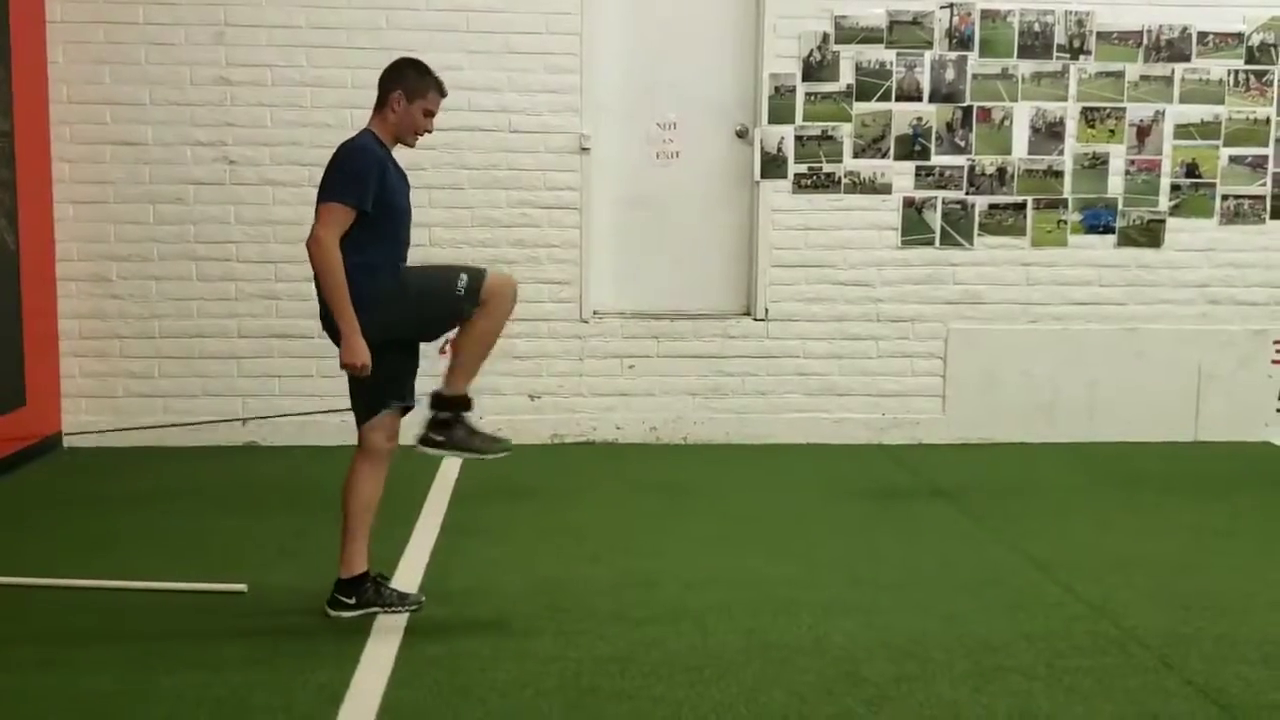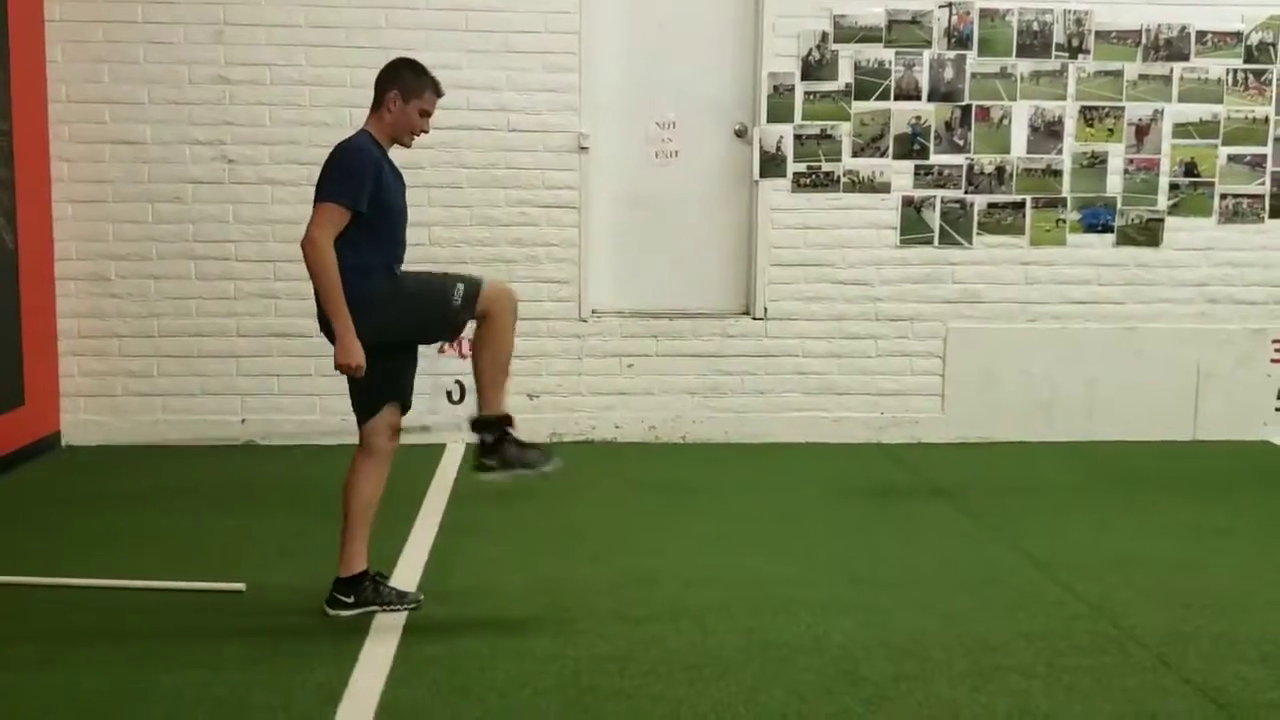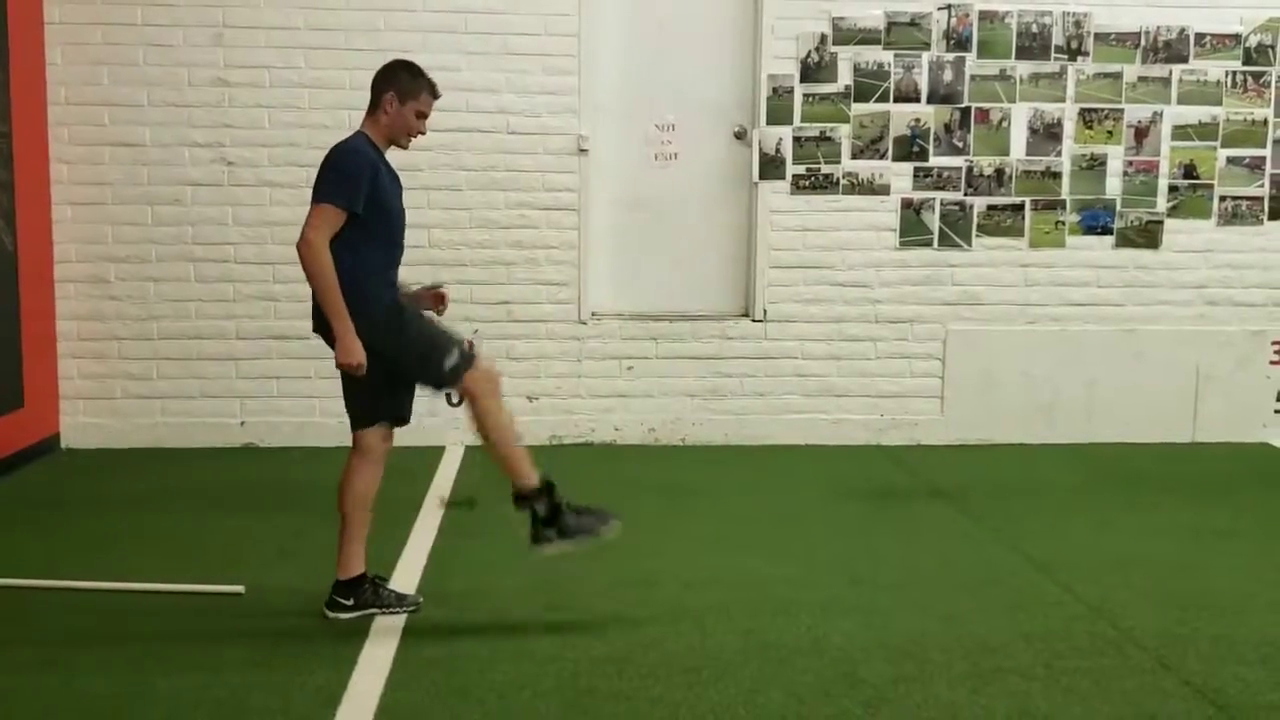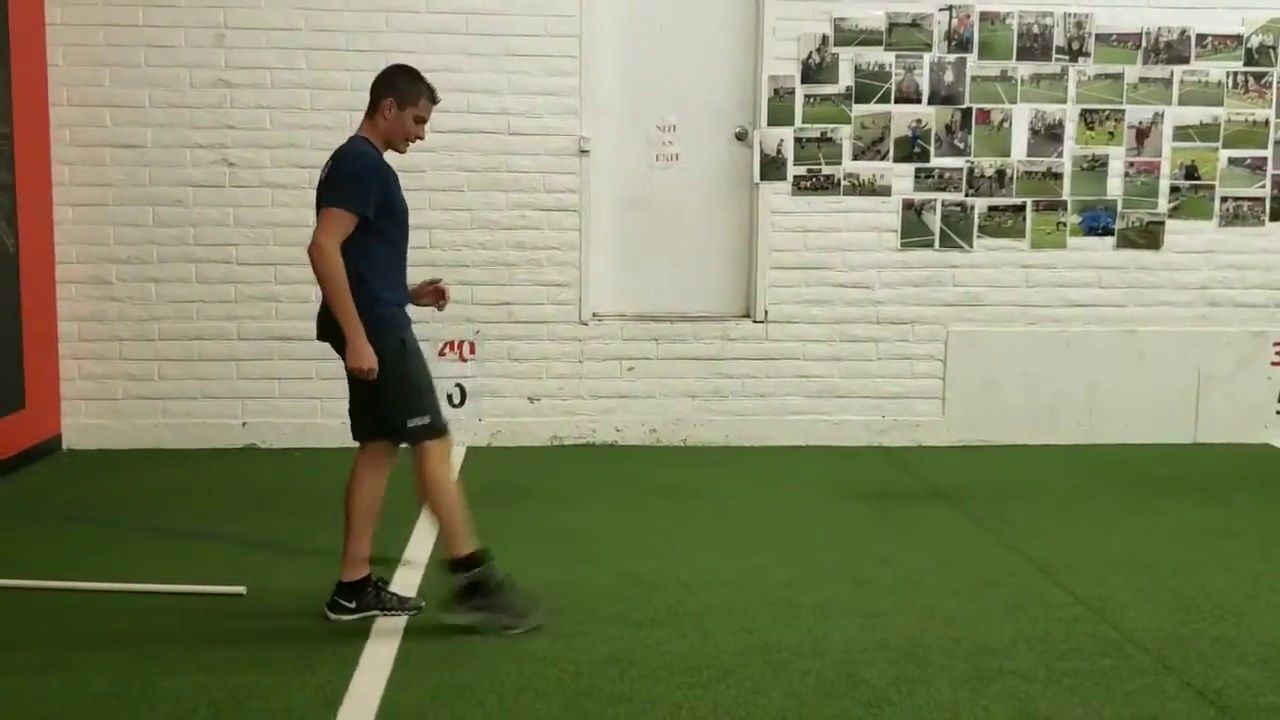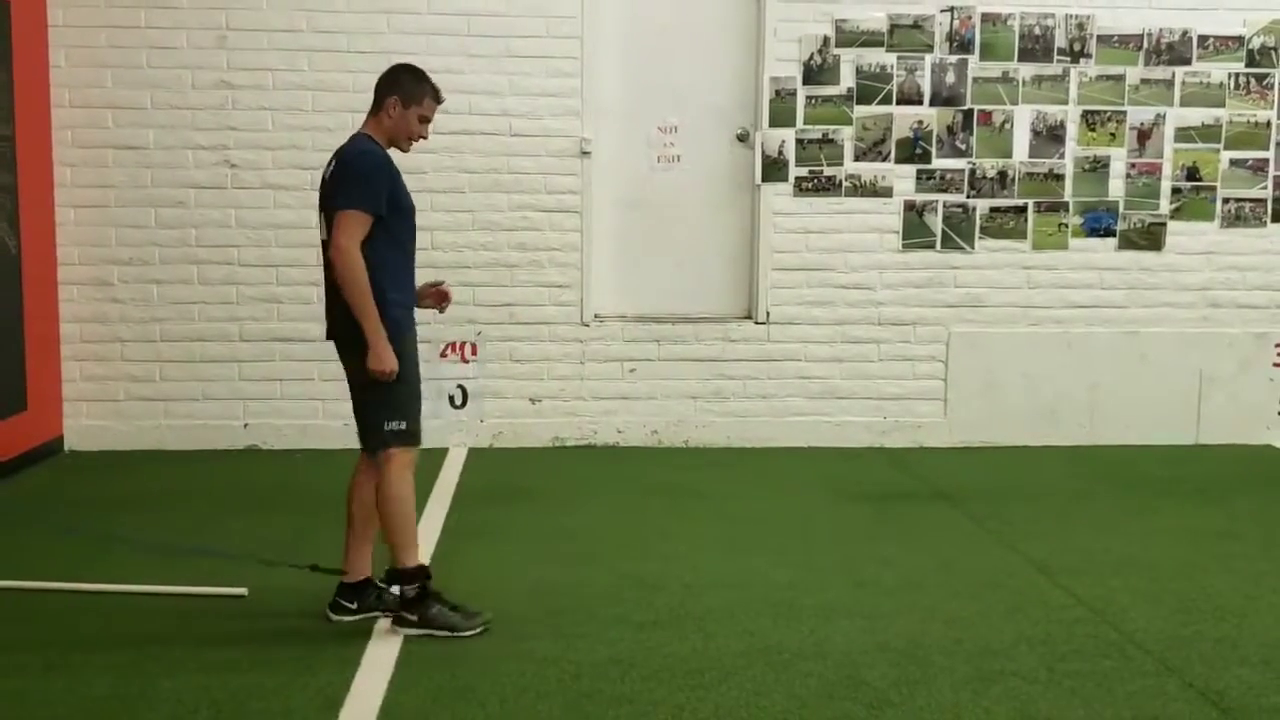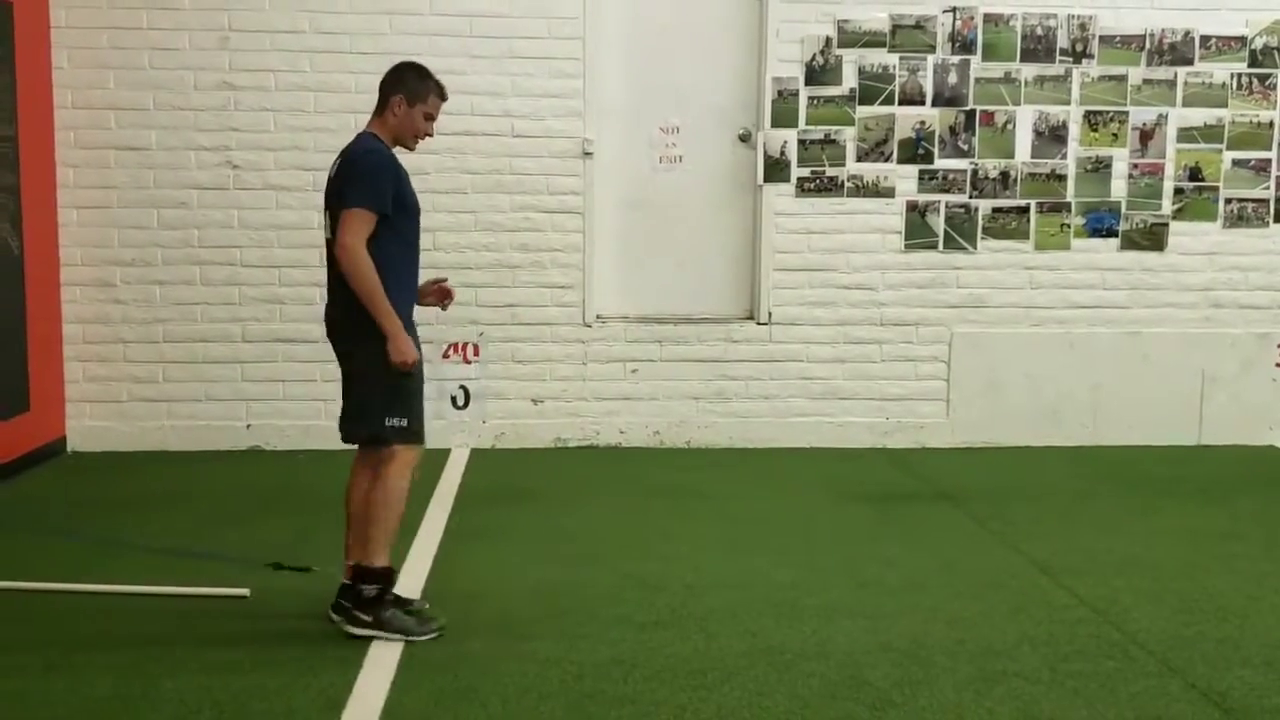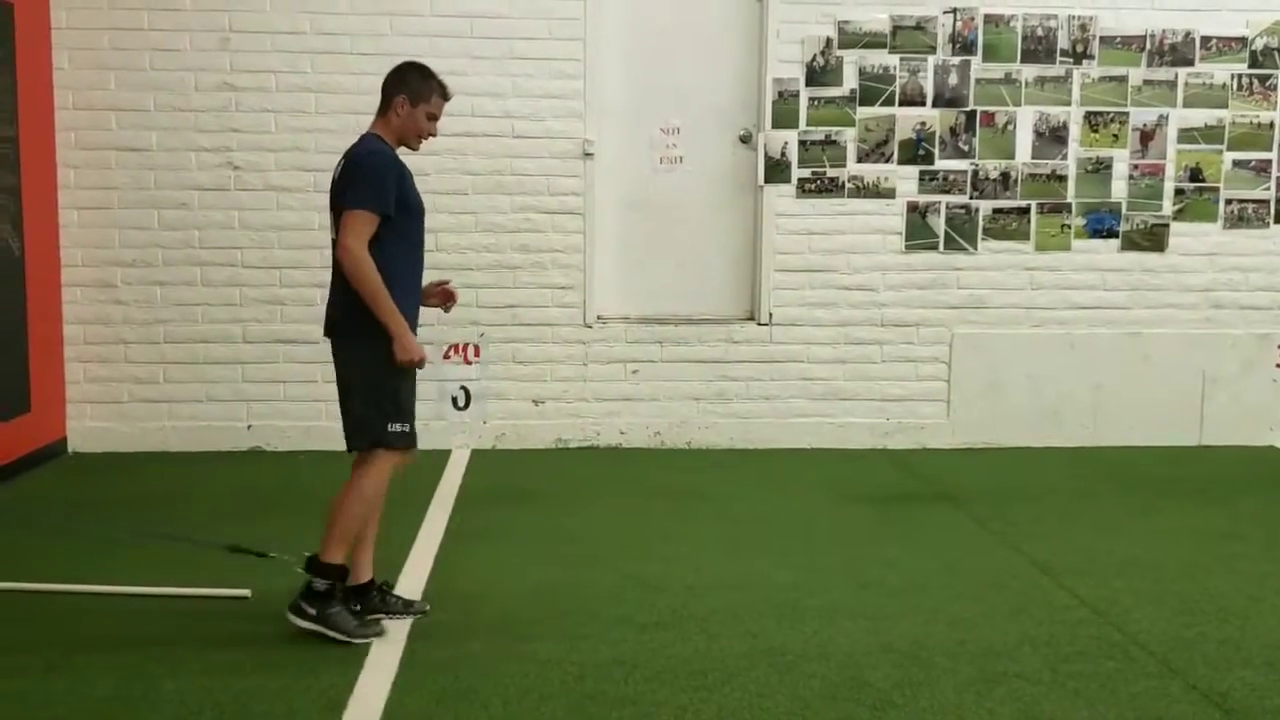
dt=0.1s
person 1, frame 1
left shoulder: (382, 162)
right shoulder: (360, 156)
right elbow: (323, 241)
left wrist: (426, 299)
right wrist: (351, 334)
left hip: (381, 307)
right hip: (369, 305)
left knee: (378, 440)
right knee: (498, 290)
left ankle: (353, 583)
right ankle: (447, 415)
person 1, frame 2
left shoulder: (379, 164)
right shoulder: (355, 157)
right elbow: (317, 243)
left wrist: (405, 297)
right wrist: (346, 335)
left hip: (378, 301)
right hip: (369, 308)
left knee: (379, 440)
right knee: (499, 299)
left ankle: (354, 582)
right ankle: (494, 434)
person 1, frame 3
left shoulder: (373, 164)
right shoulder: (351, 159)
right elbow: (313, 243)
left wrist: (409, 296)
right wrist: (344, 334)
left hip: (374, 314)
right hip: (367, 318)
left knee: (373, 443)
right knee: (481, 380)
left ankle: (351, 584)
right ankle: (544, 510)
person 1, frame 4
left shoulder: (367, 164)
right shoulder: (358, 164)
right elbow: (325, 248)
left wrist: (408, 292)
right wrist: (356, 337)
left hip: (374, 326)
right hip: (369, 331)
left knee: (378, 448)
right knee: (431, 443)
left ankle: (353, 587)
right ankle: (474, 577)
person 1, frame 5
left shoulder: (360, 162)
right shoulder: (367, 163)
right elbow: (343, 250)
left wrist: (410, 295)
right wrist: (378, 338)
left hip: (375, 327)
right hip: (375, 333)
left knee: (379, 453)
right knee: (397, 453)
left ankle: (356, 588)
right ankle: (412, 593)
person 1, frame 6
left shoulder: (366, 159)
right shoulder: (371, 161)
right elbow: (349, 248)
left wrist: (415, 292)
right wrist: (395, 330)
left hip: (370, 329)
right hip: (374, 332)
left knee: (376, 453)
right knee: (400, 450)
left ankle: (362, 587)
right ankle: (368, 591)
person 1, frame 7
left shoulder: (371, 161)
right shoulder: (375, 162)
right elbow: (351, 250)
left wrist: (416, 294)
right wrist: (400, 329)
left hip: (369, 332)
right hip: (375, 338)
left knee: (376, 455)
right knee: (385, 455)
left ankle: (357, 587)
right ankle: (320, 591)
